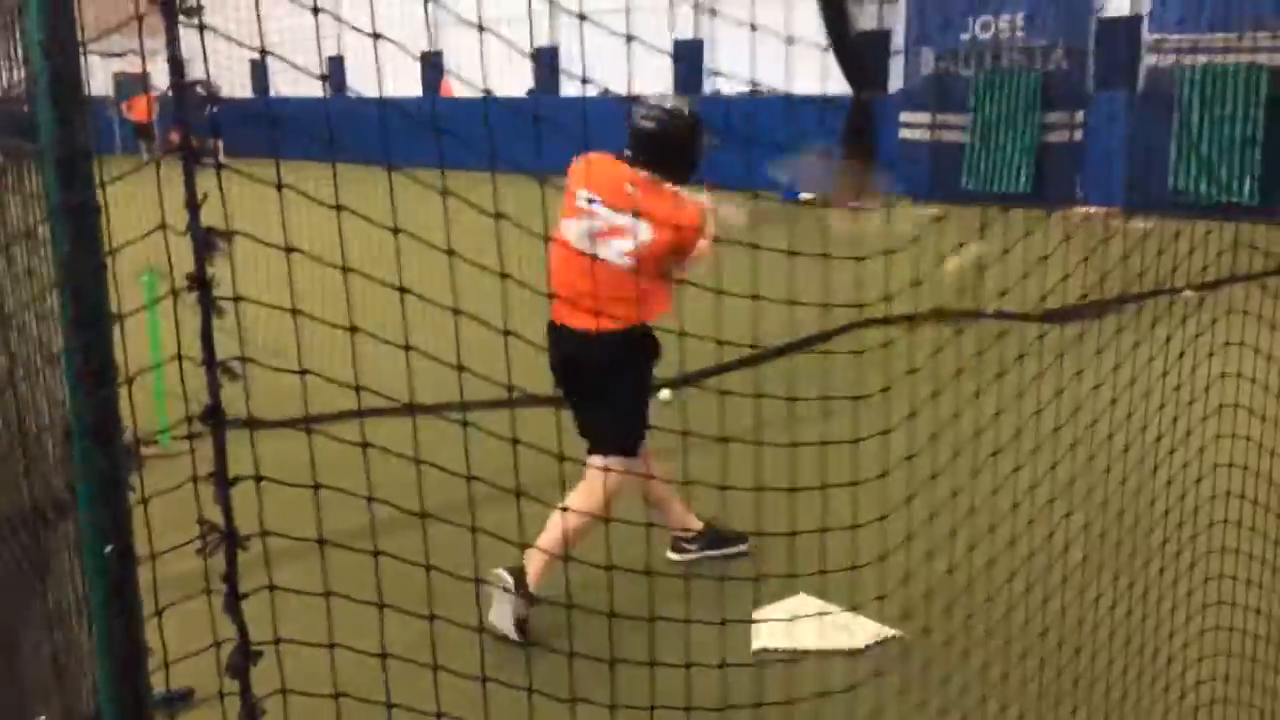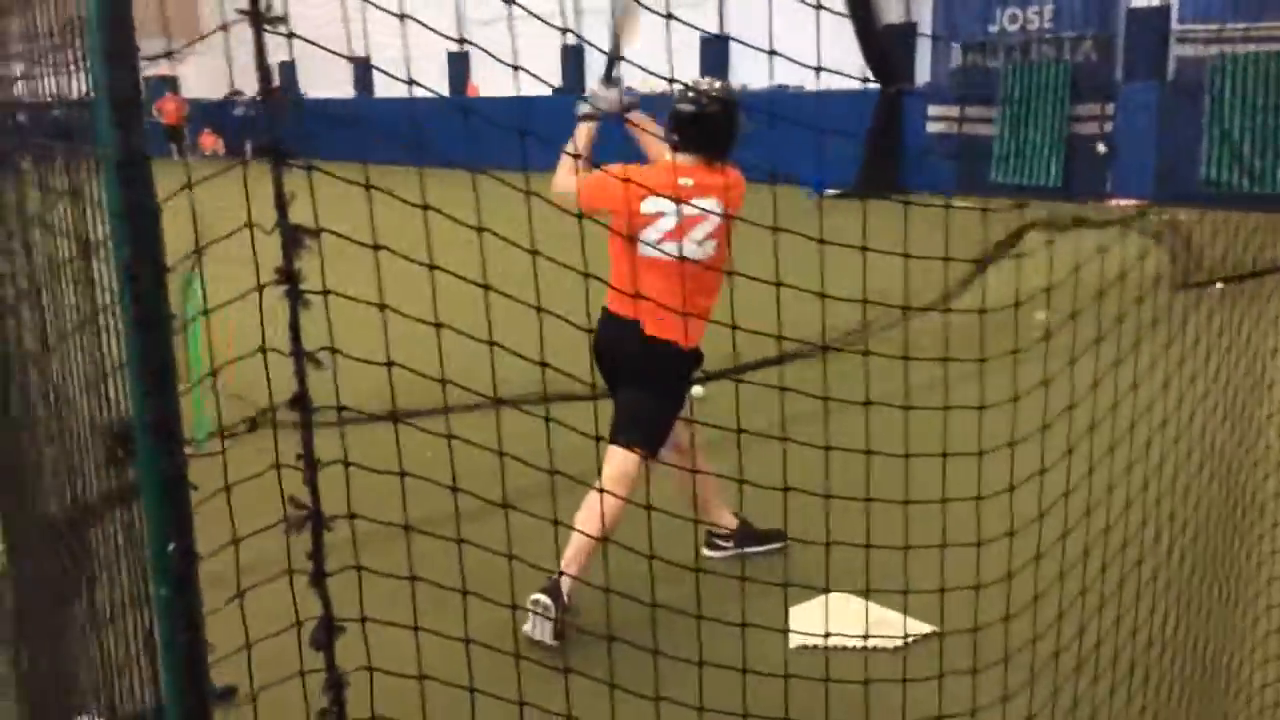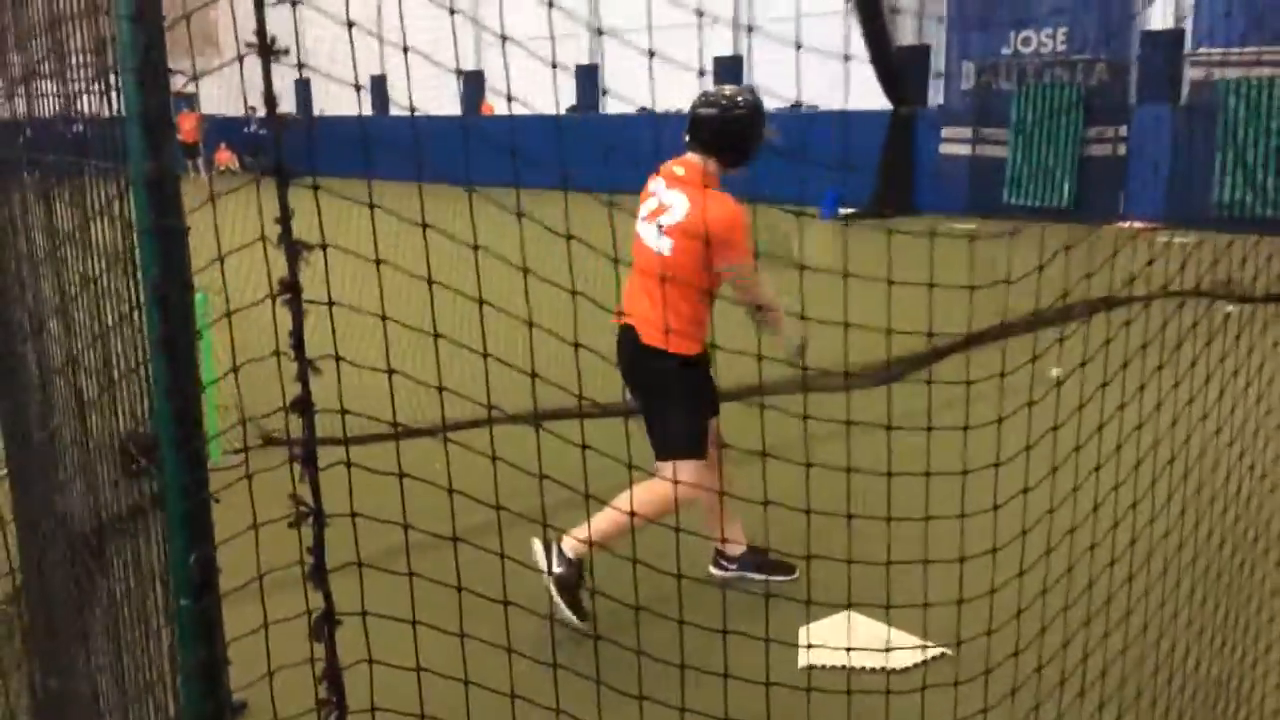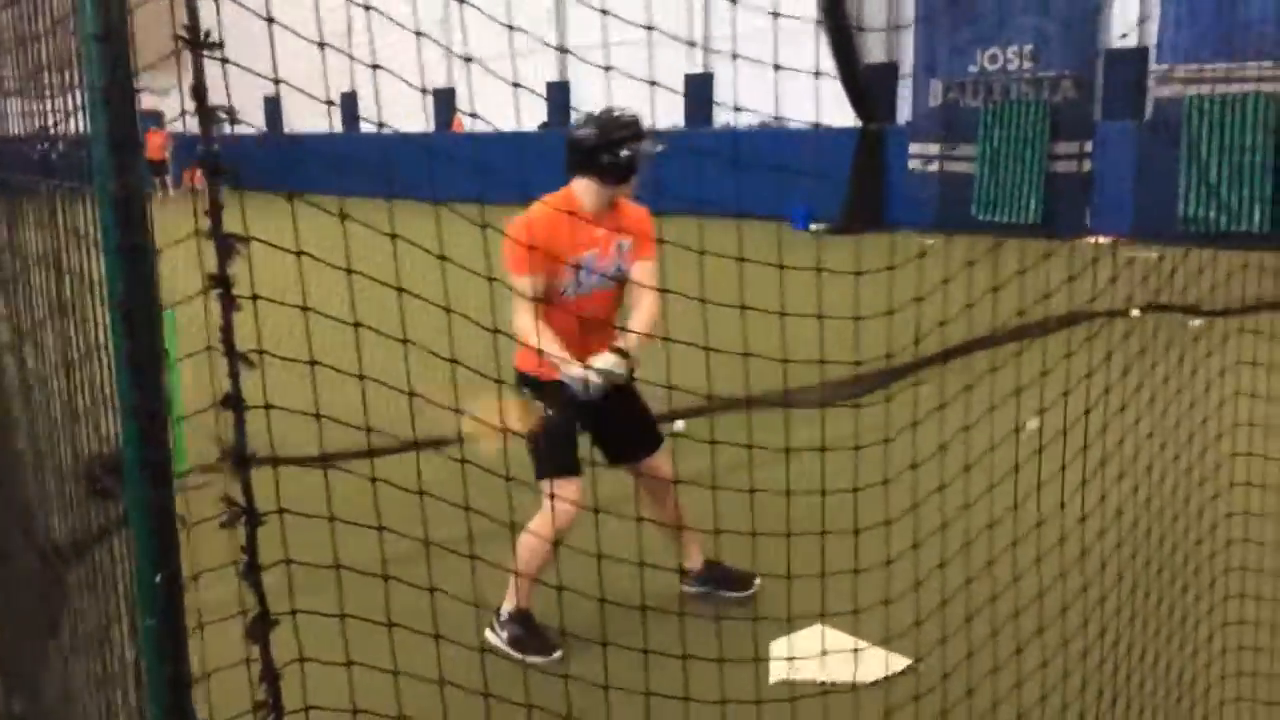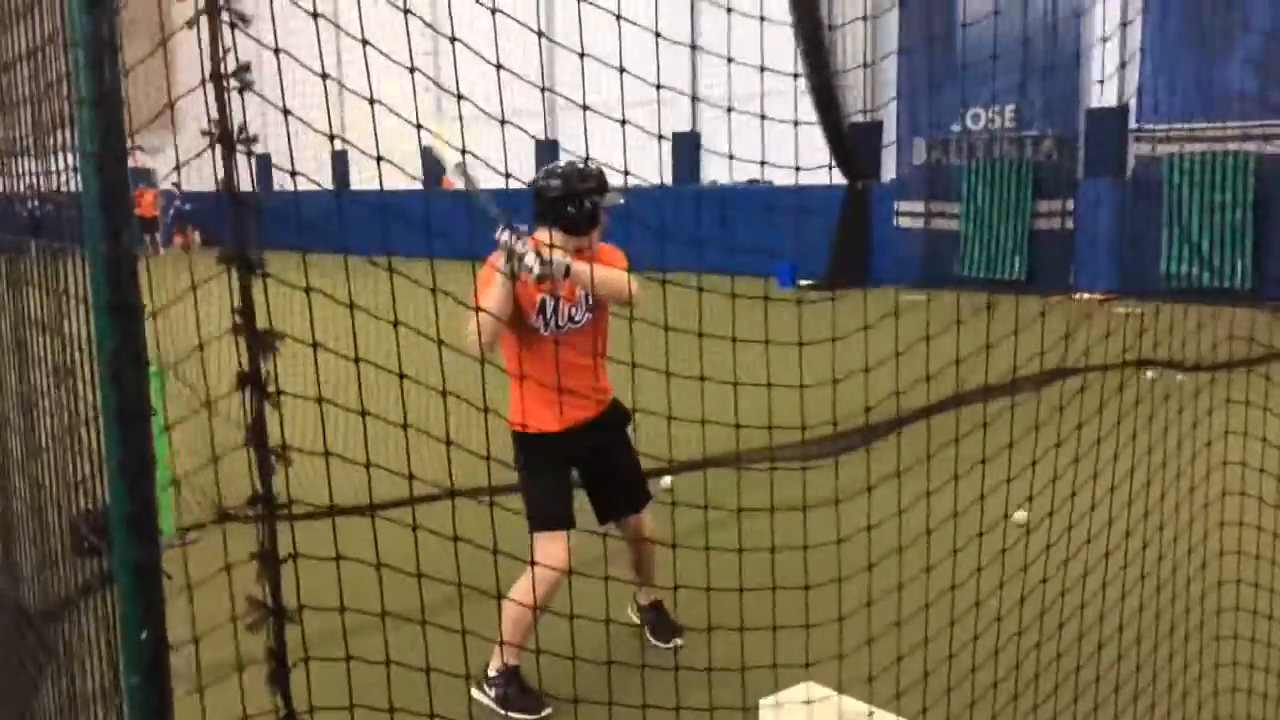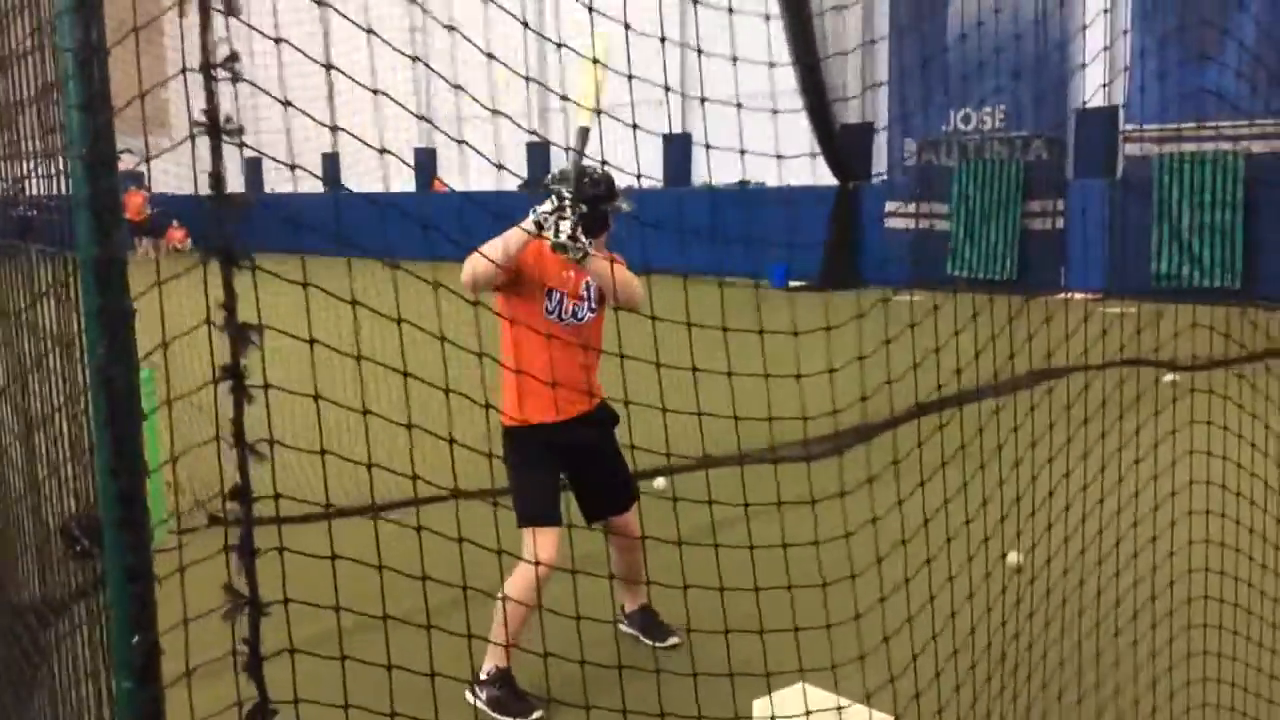
dt=0.5s
person 1, frame 1
left shoulder: (587, 168)
right shoulder: (681, 217)
right elbow: (700, 250)
left hip: (565, 338)
right hip: (619, 346)
left knee: (624, 441)
right knee: (607, 475)
left ankle: (688, 531)
right ankle: (522, 578)
person 1, frame 2
left shoulder: (628, 185)
right shoulder: (731, 187)
left elbow: (565, 187)
left wrist: (588, 120)
right wrist: (631, 115)
left hip: (615, 332)
right hip: (666, 349)
left knee: (673, 432)
right knee: (619, 473)
left ankle: (724, 529)
right ankle: (556, 591)
person 1, frame 3
left shoulder: (666, 177)
right shoulder: (721, 212)
right elbow: (749, 295)
right wrist: (784, 328)
left hip: (670, 342)
right hip: (660, 350)
left knee: (709, 438)
right knee: (682, 481)
left ankle: (732, 550)
right ankle: (567, 552)
person 1, frame 4
left shoulder: (635, 221)
right shoulder: (536, 224)
left elbow: (646, 298)
right elbow: (523, 316)
left wrist: (617, 358)
right wrist: (565, 365)
left hip: (605, 368)
right hip: (548, 376)
left knee: (657, 469)
right knee: (564, 505)
left ankle: (696, 567)
right ankle: (509, 616)
person 1, frame 5
left shoulder: (603, 256)
right shoulder: (506, 263)
left elbow: (627, 293)
right elbow: (481, 343)
left wrist: (560, 267)
right wrist: (512, 268)
left hip: (600, 417)
right hip: (540, 431)
left knee: (640, 526)
right knee: (554, 561)
left ankle: (646, 603)
right ankle: (497, 675)
person 1, frame 6
left shoulder: (603, 261)
right shoulder: (523, 255)
left elbow: (634, 298)
right elbow: (471, 276)
left wrist: (579, 252)
right wrist: (533, 223)
left hip: (588, 415)
right hip: (531, 426)
left knee: (627, 524)
right knee: (542, 555)
left ankle: (634, 610)
